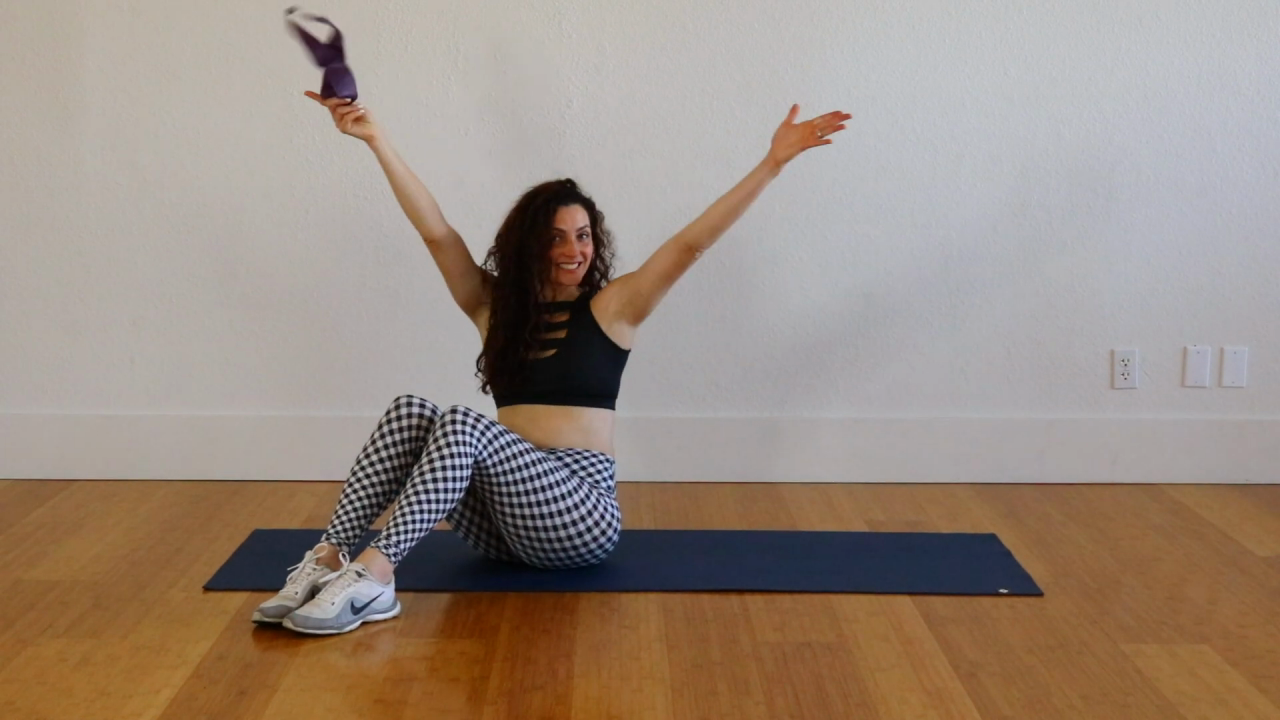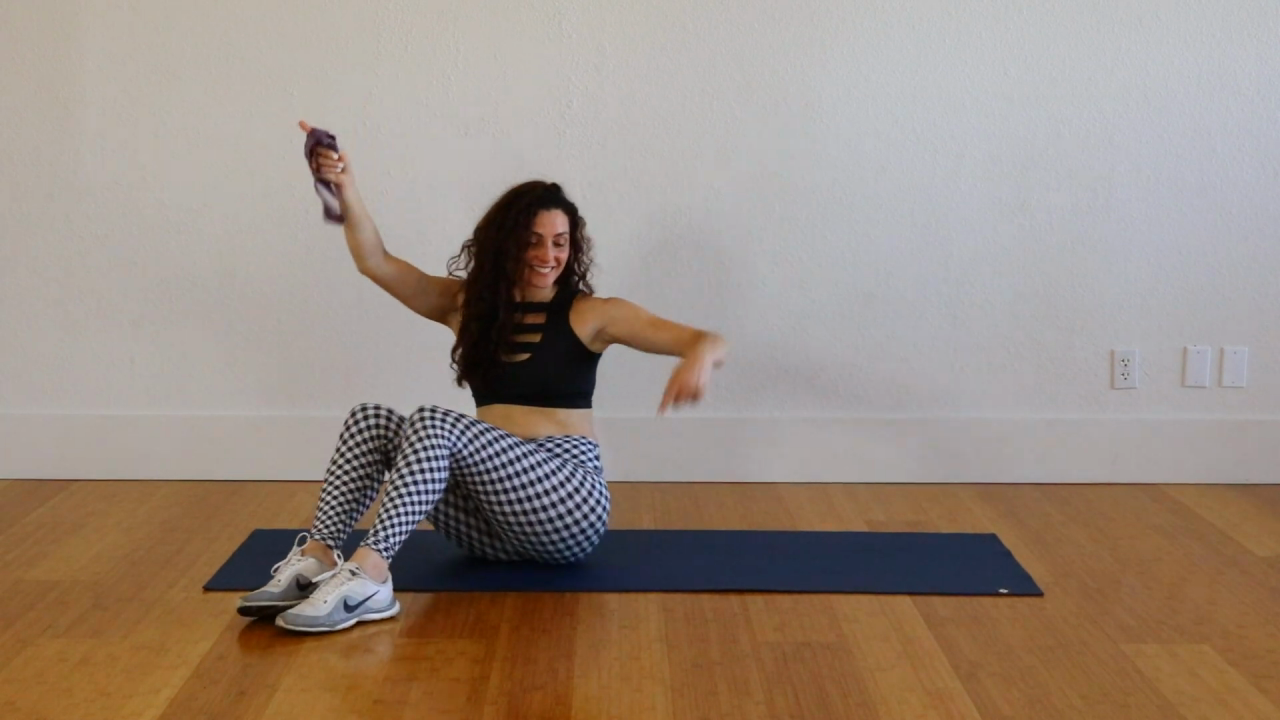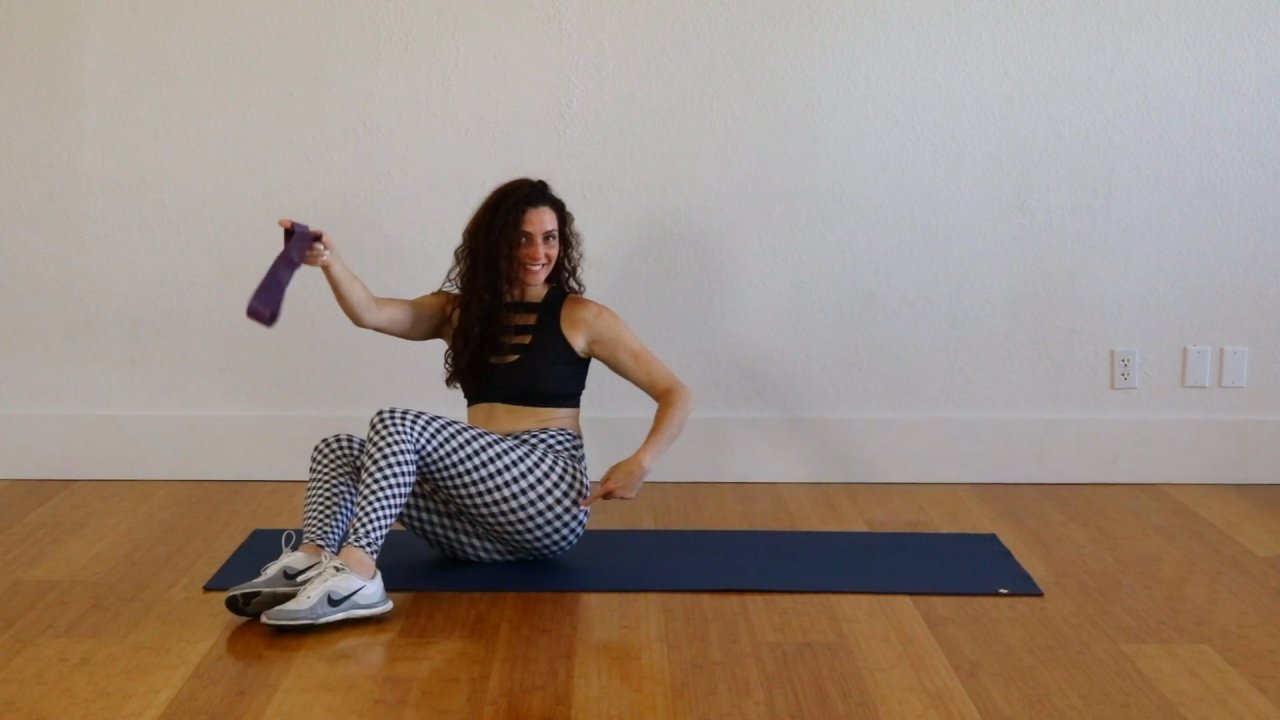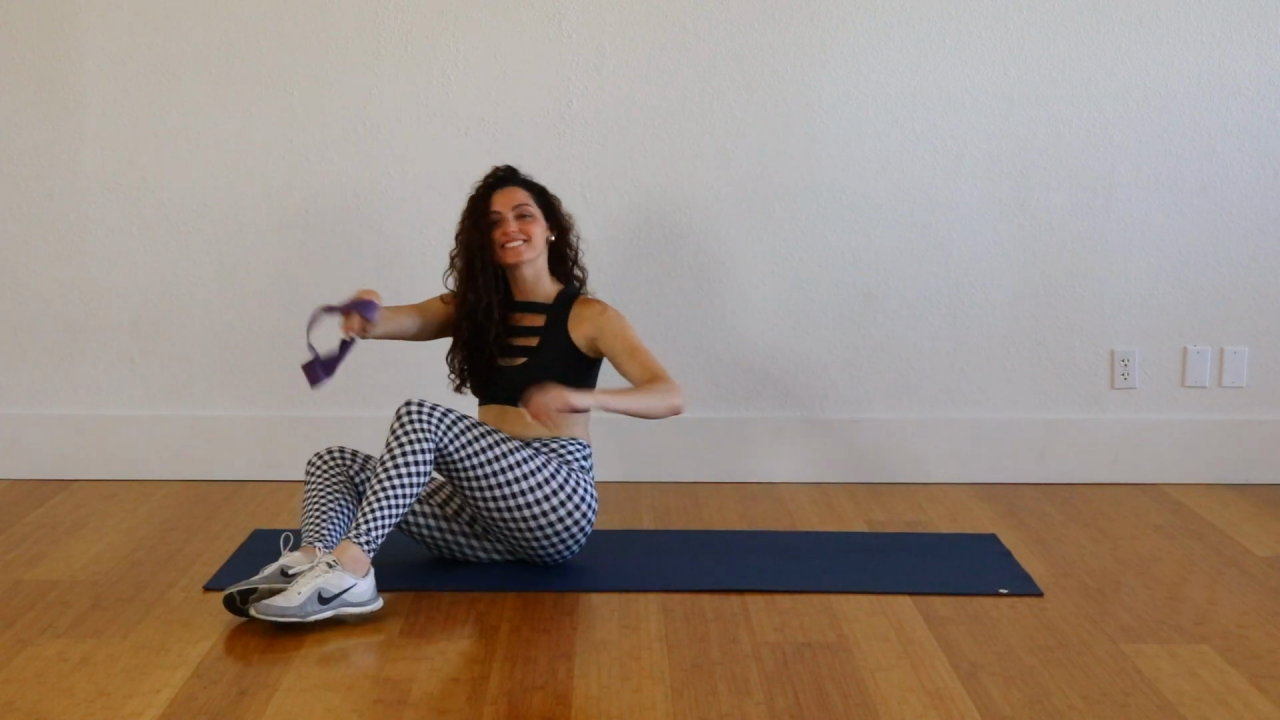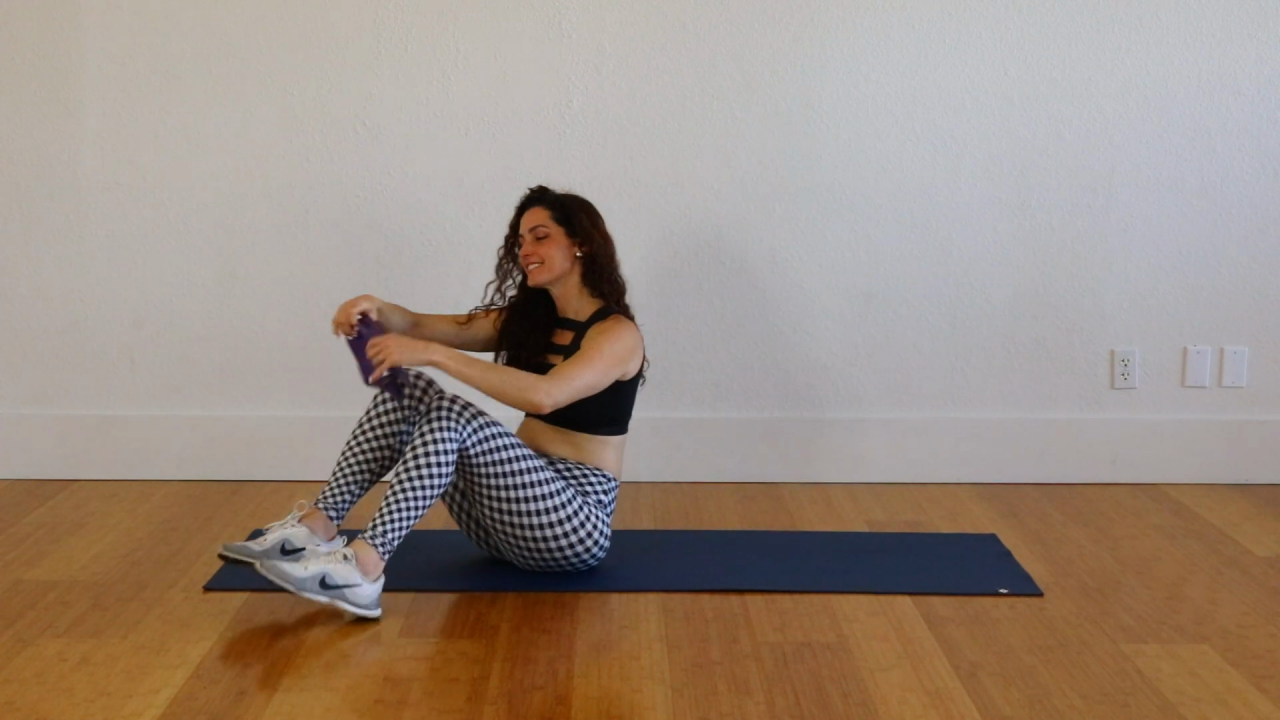
dt=0.4s
person 1, frame 1
left shoulder: (612, 306)
right shoulder: (494, 305)
left elbow: (692, 240)
right elbow: (437, 233)
left wrist: (772, 161)
right wrist: (376, 139)
left hip: (582, 518)
right hip: (502, 523)
left knee: (461, 427)
right knee: (410, 412)
left ankle: (374, 575)
right ankle: (328, 561)
person 1, frame 2
left shoulder: (590, 313)
right shoulder: (466, 303)
left elbow: (706, 342)
right elbow: (374, 262)
left wrist: (699, 360)
right wrist: (344, 185)
left hip: (570, 509)
right hip: (497, 521)
left knee: (434, 423)
right knee: (369, 421)
left ankle: (368, 575)
right ankle: (316, 560)
person 1, frame 3
left shoulder: (583, 318)
right shoulder: (457, 310)
left elbow: (677, 396)
right elbow: (368, 312)
left wrist: (640, 462)
right wrist: (329, 260)
left hip: (550, 501)
right hip: (486, 517)
left knee: (395, 424)
right knee: (336, 452)
left ankle: (356, 572)
right ankle: (313, 563)
person 1, frame 4
left shoulder: (590, 316)
right shoulder: (471, 306)
left elbow: (672, 397)
right elbow: (386, 328)
left wrist: (582, 398)
left hip: (558, 506)
right hip: (489, 512)
left knee: (418, 417)
right knee: (330, 463)
left ankle: (349, 571)
right ankle: (311, 563)
person 1, frame 5
left shoulder: (616, 335)
right shoulder: (525, 320)
left elbow: (543, 395)
right elbow: (418, 326)
left wrist: (433, 354)
right wrist: (373, 308)
left hip: (572, 527)
right hip: (510, 509)
left knee: (452, 413)
right knee: (408, 394)
left ankle: (362, 567)
right ankle: (317, 524)
